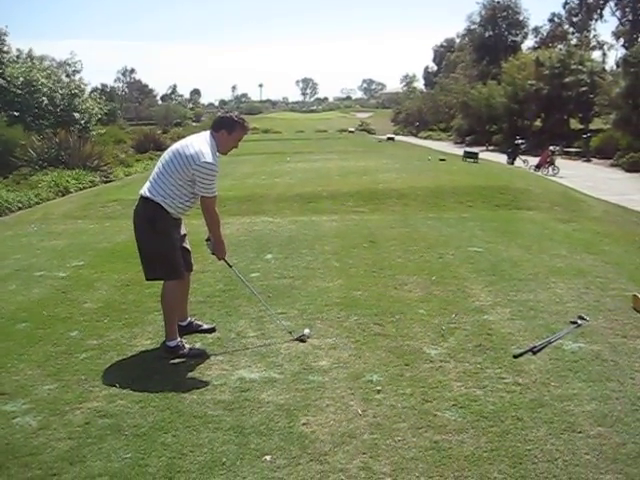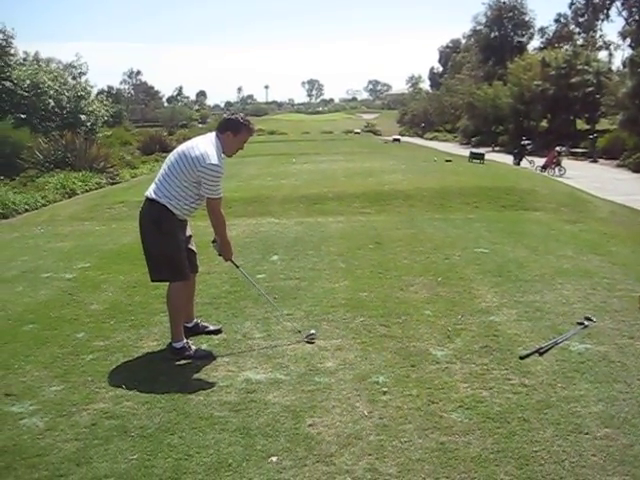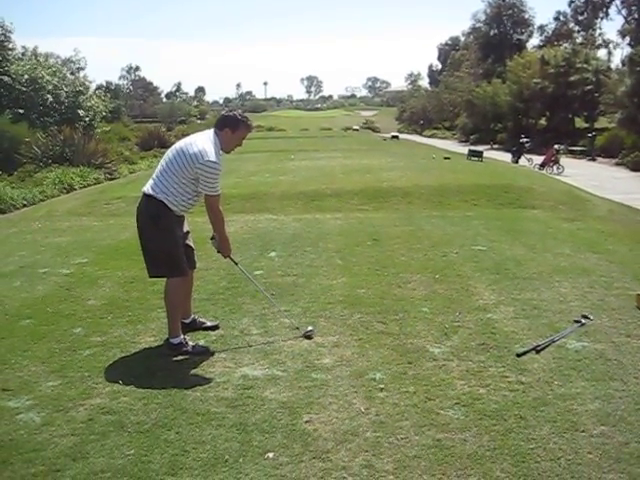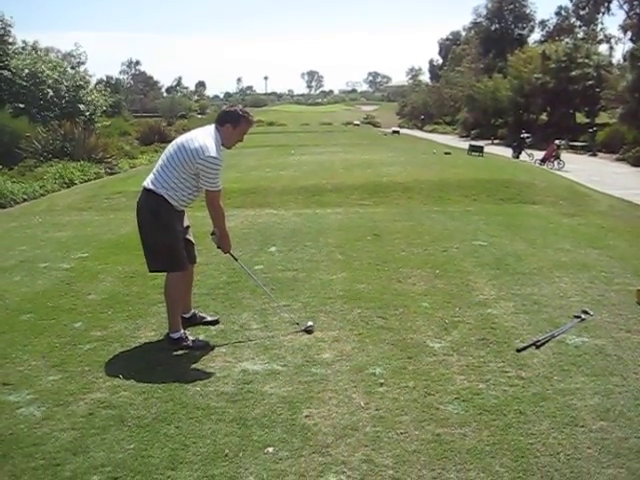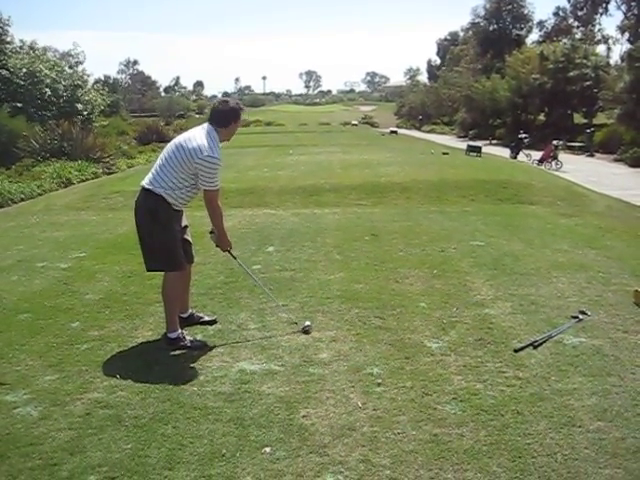
dt=0.3s
person 1, frame 1
left shoulder: (199, 142)
right shoulder: (206, 160)
left elbow: (205, 204)
right elbow: (209, 208)
left wrist: (212, 234)
right wrist: (218, 242)
left hip: (165, 212)
right hip: (156, 215)
left knee: (184, 268)
right knee: (174, 275)
left ankle: (183, 321)
right ankle: (172, 341)
person 1, frame 2
left shoulder: (204, 143)
right shoulder: (211, 162)
left elbow: (211, 205)
right elbow: (215, 210)
left wrist: (218, 236)
right wrist: (225, 243)
left hip: (171, 213)
right hip: (161, 216)
left knee: (190, 270)
right knee: (179, 277)
left ankle: (189, 322)
right ankle: (178, 343)
person 1, frame 3
left shoulder: (203, 140)
right shoulder: (209, 159)
left elbow: (210, 203)
right elbow: (213, 207)
left wrist: (217, 232)
right wrist: (223, 239)
left hip: (168, 209)
right hip: (159, 212)
left knee: (188, 266)
right knee: (177, 272)
left ankle: (187, 318)
right ankle: (175, 338)
person 1, frame 4
left shoulder: (204, 135)
right shoulder: (210, 155)
left elbow: (211, 199)
right elbow: (214, 202)
left wrist: (217, 229)
right wrist: (223, 236)
left hip: (167, 204)
right hip: (158, 206)
left knee: (188, 260)
right knee: (176, 267)
left ankle: (186, 313)
right ankle: (175, 333)
person 1, frame 5
left shoulder: (200, 134)
right shoulder: (208, 154)
left elbow: (210, 198)
right elbow: (212, 202)
left wrist: (216, 228)
right wrist: (221, 235)
left hip: (166, 204)
right hip: (157, 207)
left knee: (185, 261)
right knee: (174, 267)
left ankle: (184, 313)
right ankle: (173, 333)
